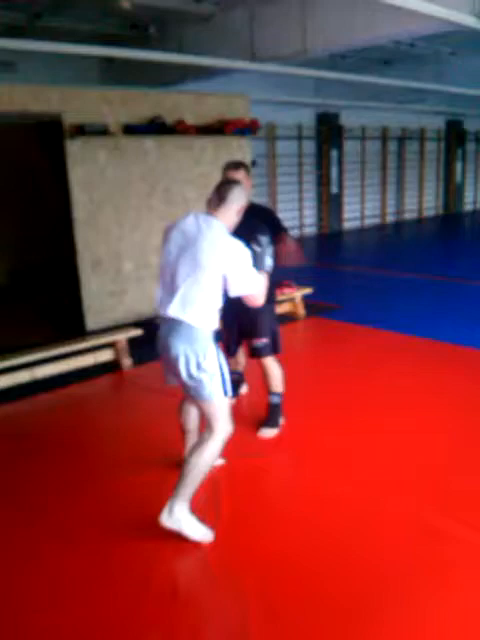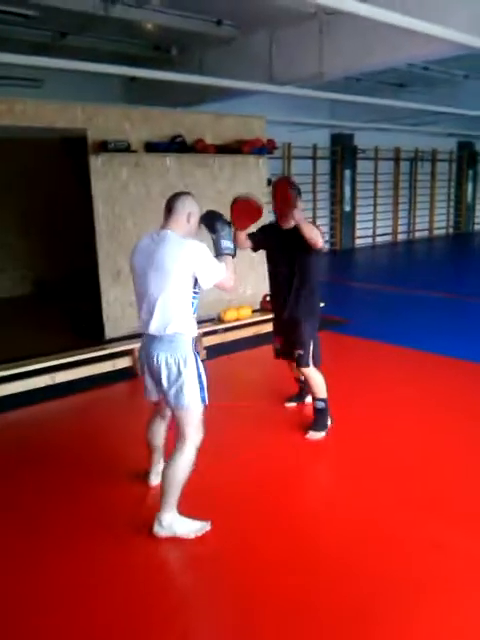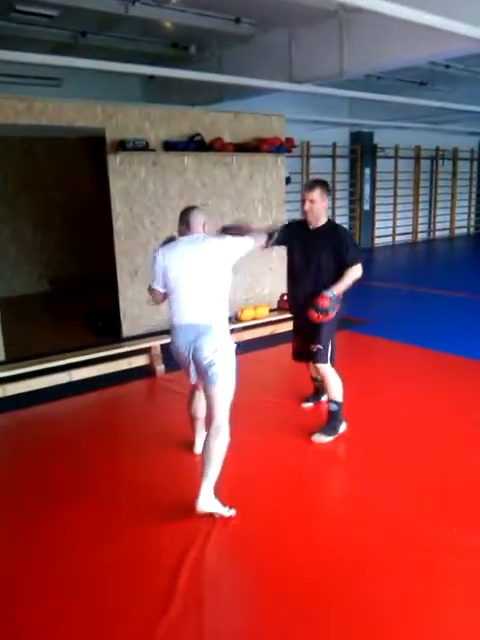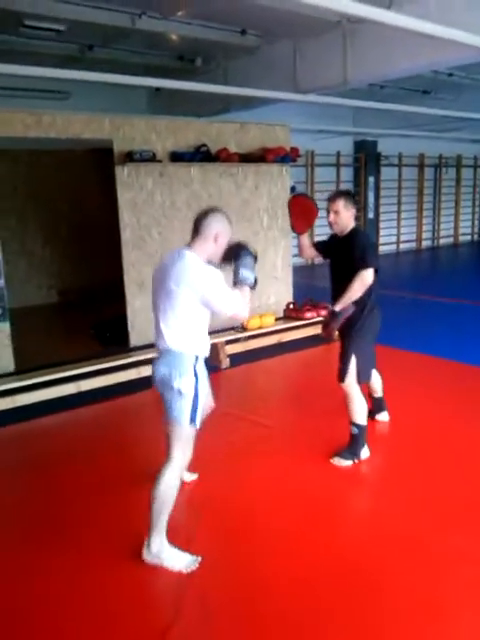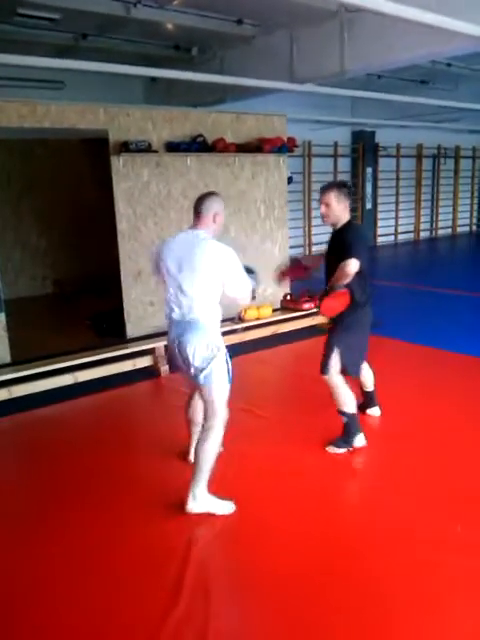
dt=0.7s
person 1, frame 1
left shoulder: (177, 228)
right shoulder: (232, 248)
right elbow: (255, 298)
right wrist: (265, 257)
left hip: (168, 330)
right hip: (195, 339)
left knee: (193, 396)
right knee: (220, 428)
left ankle: (192, 456)
right ankle: (177, 509)
person 1, frame 2
left shoulder: (142, 246)
right shoulder: (191, 249)
right elbow: (227, 282)
right wrist: (224, 241)
left hip: (150, 345)
right hip: (176, 348)
left knee: (163, 409)
right knee: (190, 437)
left ankle: (157, 468)
right ankle: (167, 517)
person 1, frame 3
left shoulder: (162, 254)
right shoulder: (219, 245)
left elbow: (156, 298)
right elbow: (257, 240)
right wrist: (233, 234)
left hip: (180, 336)
right hip: (213, 336)
left knee: (199, 385)
right knee: (221, 417)
left ankle: (199, 439)
right ankle: (207, 495)
person 1, frame 4
left shoulder: (171, 261)
right shoulder: (202, 274)
right elbow: (240, 311)
right wrist: (244, 269)
left hip: (176, 355)
right hip: (183, 363)
left knee: (204, 406)
right knee: (180, 454)
left ankle: (177, 467)
right ankle: (156, 544)
person 1, frame 5
left shoulder: (170, 244)
right shoulder: (220, 252)
right elbow: (242, 298)
right wrist: (248, 280)
left hip: (176, 331)
right hip: (202, 335)
left knee: (198, 391)
right knee: (217, 415)
left ankle: (196, 447)
right ankle: (198, 495)
person 2, frame 1
left shoulder: (263, 215)
left elbow: (284, 240)
left wrist: (289, 250)
right hip: (231, 296)
left knee: (266, 355)
right knee: (232, 347)
left ankle: (275, 412)
right ankle: (237, 381)
person 2, frame 2
left shoulder: (305, 230)
right shoulder: (270, 231)
left elbow: (319, 242)
right elbow: (243, 244)
left wrist: (296, 218)
right wrist: (239, 226)
left hip: (303, 308)
right hip: (280, 305)
left knee: (306, 364)
right knee: (287, 354)
left ankle: (323, 415)
right ankle: (304, 391)
person 2, frame 3
left shoulder: (339, 235)
right shoulder: (294, 229)
left elbow: (357, 269)
right elbow: (269, 239)
left wrist: (334, 291)
right hip: (300, 306)
left knee: (323, 362)
right knee: (307, 355)
left ankle: (336, 420)
right ankle: (320, 390)
person 2, frame 4
left shoulder: (360, 240)
right shoulder: (335, 241)
left elbow: (366, 277)
right elbow: (308, 252)
left wrist: (337, 309)
right wrist: (302, 229)
left hip: (361, 318)
right hip: (352, 317)
left knee: (348, 382)
right knee: (365, 366)
left ankle: (358, 446)
right ankle: (379, 409)
person 2, frame 5
left shoulder: (352, 234)
right shoulder: (340, 233)
left elbow: (350, 268)
right elbow: (330, 260)
left wrist: (329, 288)
left hip: (352, 314)
right hip: (355, 310)
left knee: (331, 373)
right knee: (356, 360)
left ankle: (353, 433)
right ankle: (370, 404)
